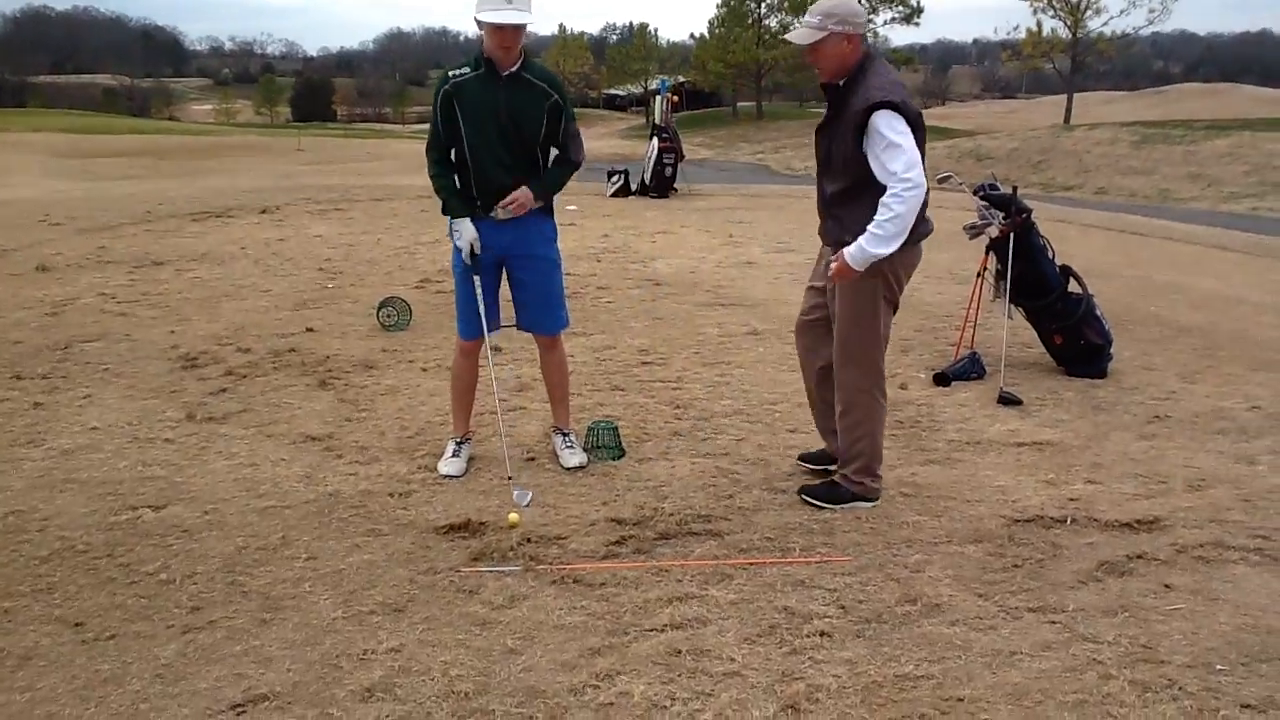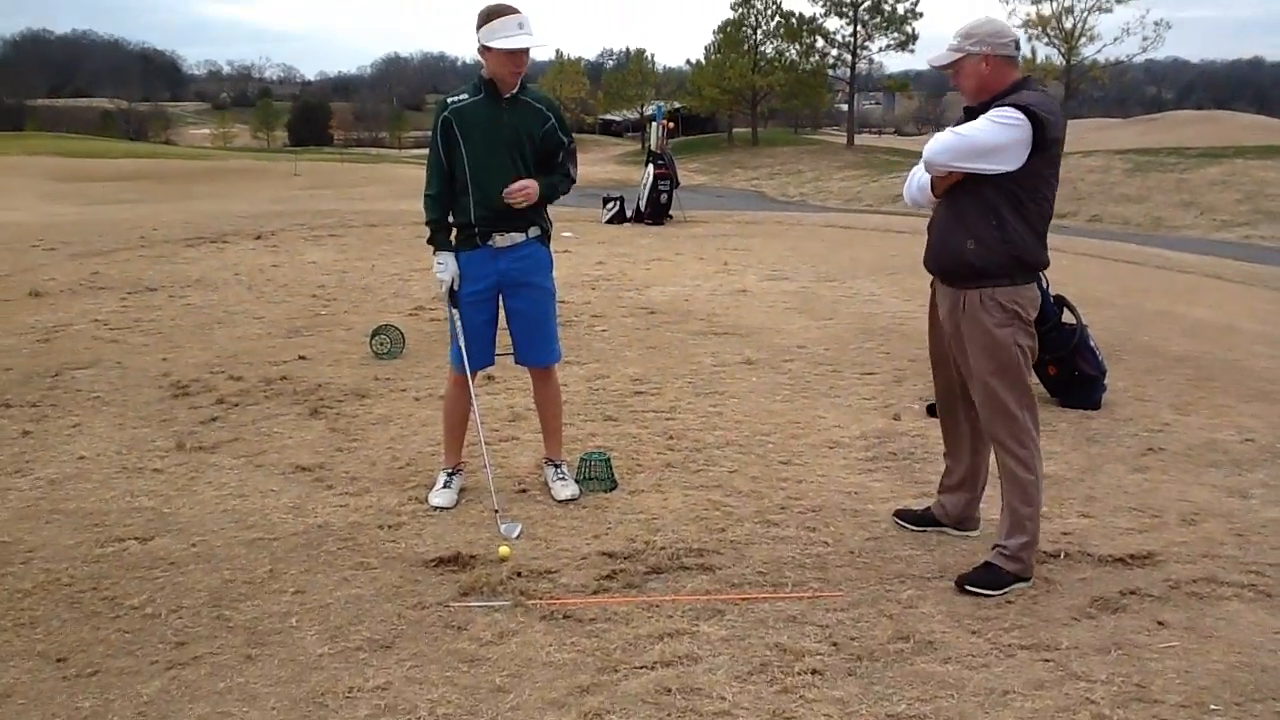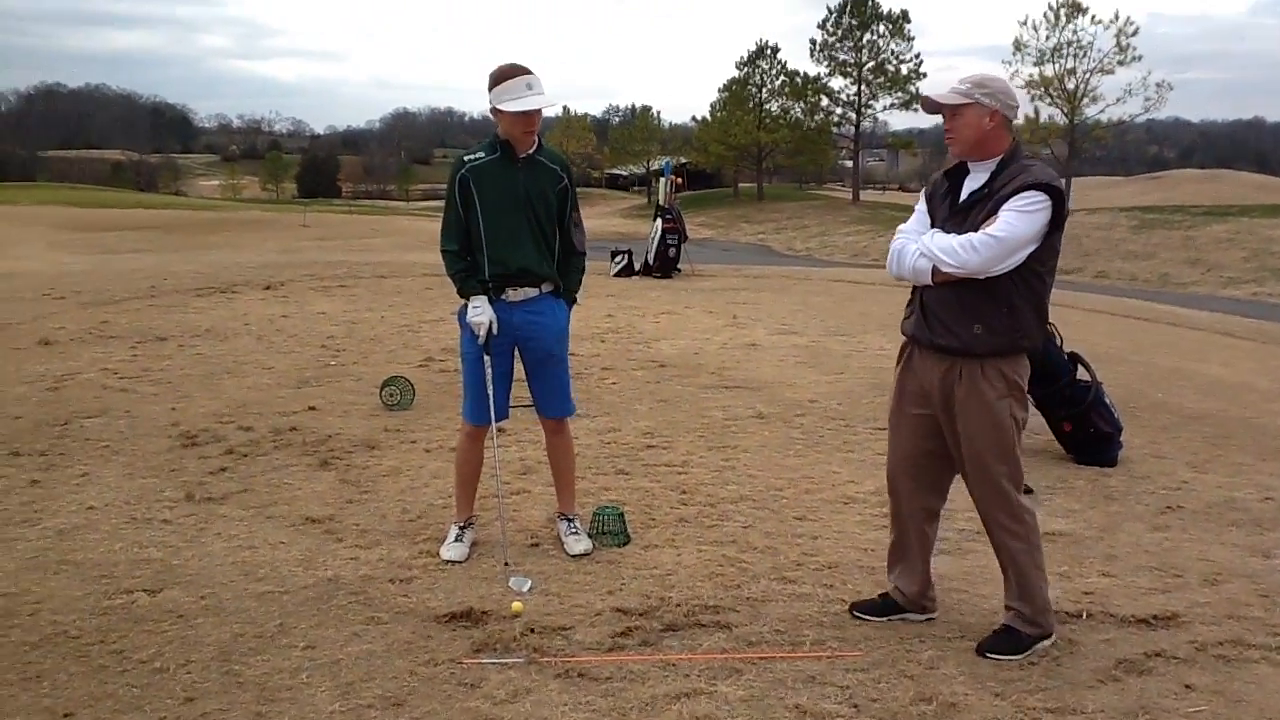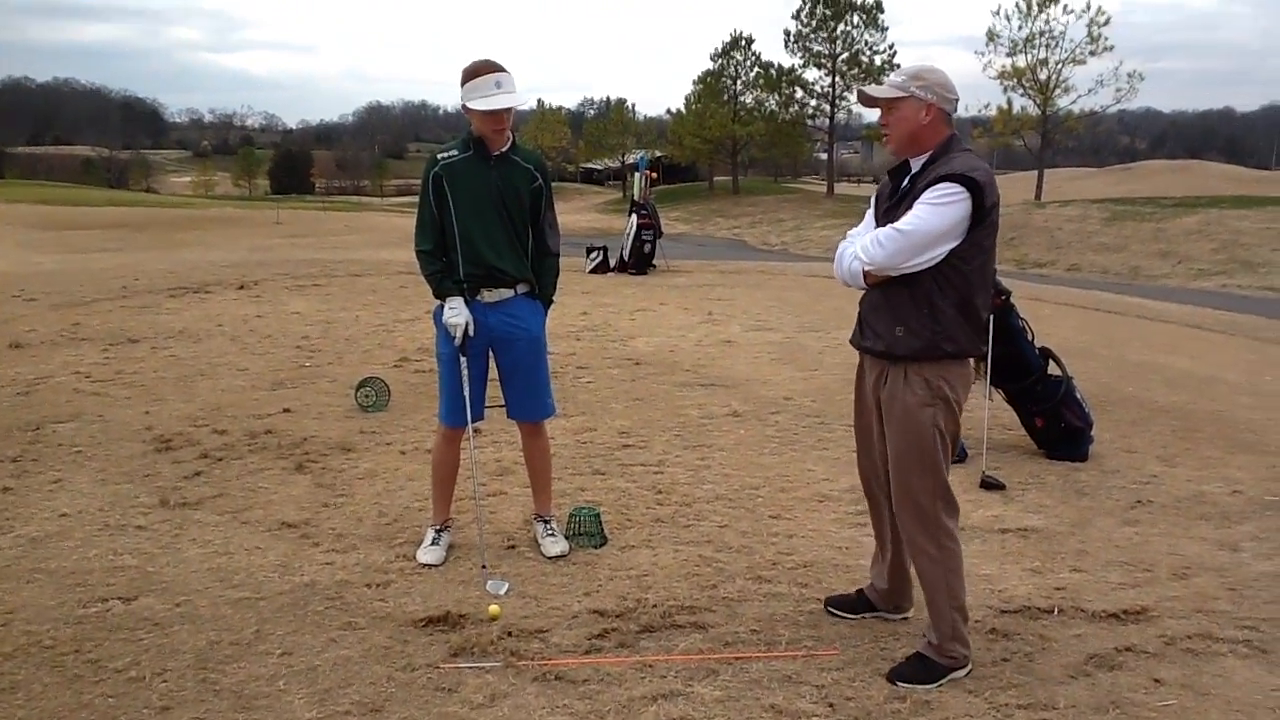
dt=1s
person 1, frame 1
left shoulder: (878, 104)
right shoulder: (848, 88)
left elbow: (908, 187)
left wrist: (859, 253)
left hip: (875, 252)
right hip: (844, 242)
left knee: (857, 365)
right knee: (814, 332)
left ankle: (859, 480)
right ankle: (841, 446)
person 1, frame 2
left shoulder: (1024, 118)
right shoulder: (983, 119)
left elbow: (937, 154)
right elbow: (915, 186)
left wrist: (943, 168)
right wrist: (938, 182)
left hip: (997, 294)
right hip: (952, 285)
left knee: (1006, 419)
right knee: (956, 404)
left ankle: (1016, 553)
right ankle: (957, 506)
person 1, frame 3
left shoulder: (1034, 189)
right shoulder: (944, 186)
left elbow: (977, 254)
right elbow: (899, 258)
left wrist: (931, 248)
right wrist: (955, 261)
left hip: (988, 367)
right hip: (922, 354)
left knee: (999, 495)
right knee: (908, 478)
left ankle: (1031, 617)
right ankle: (911, 592)
person 1, frame 4
left shoulder: (961, 181)
right shoulder: (898, 180)
left elbow: (880, 254)
right elbow: (847, 261)
left wrist: (870, 256)
right wrist: (877, 266)
left hip: (927, 369)
right hip: (878, 356)
left knee: (922, 504)
right knee: (881, 485)
left ankle: (949, 647)
right ankle: (888, 591)
person 2, frame 1
left shoulder: (545, 85)
right shoulder: (455, 85)
left elbow: (571, 154)
right elbow: (438, 158)
left wrist: (537, 192)
right wrist: (459, 216)
left hip: (532, 225)
right hip: (475, 225)
left knee: (549, 334)
right knee: (469, 339)
left ankle: (562, 430)
right ankle: (460, 437)
person 2, frame 2
left shoulder: (542, 110)
right shoulder: (454, 111)
left elbow: (566, 173)
right elbow: (438, 186)
left wrist: (540, 187)
right wrist: (441, 248)
left hip: (528, 251)
right hip: (472, 254)
left knee: (542, 364)
right knee: (462, 368)
left ankle: (554, 462)
right ankle: (451, 468)
person 2, frame 3
left shoulder: (556, 169)
right shoulder: (469, 170)
left elbow: (572, 242)
right elbow: (453, 244)
left wrist: (566, 300)
right wrist: (474, 297)
left hip: (544, 306)
right hip: (488, 308)
left knee: (556, 418)
right knee: (475, 422)
left ankle: (568, 516)
right ankle: (463, 522)
person 2, frame 4
left shoulder: (531, 168)
right shoulder: (443, 168)
left elbow: (547, 243)
right elbow: (428, 244)
left wrist: (540, 303)
right wrist: (450, 298)
left hip: (519, 308)
right hip: (463, 309)
left knee: (533, 420)
right knee: (452, 424)
left ankle: (544, 519)
right ankle: (439, 525)
